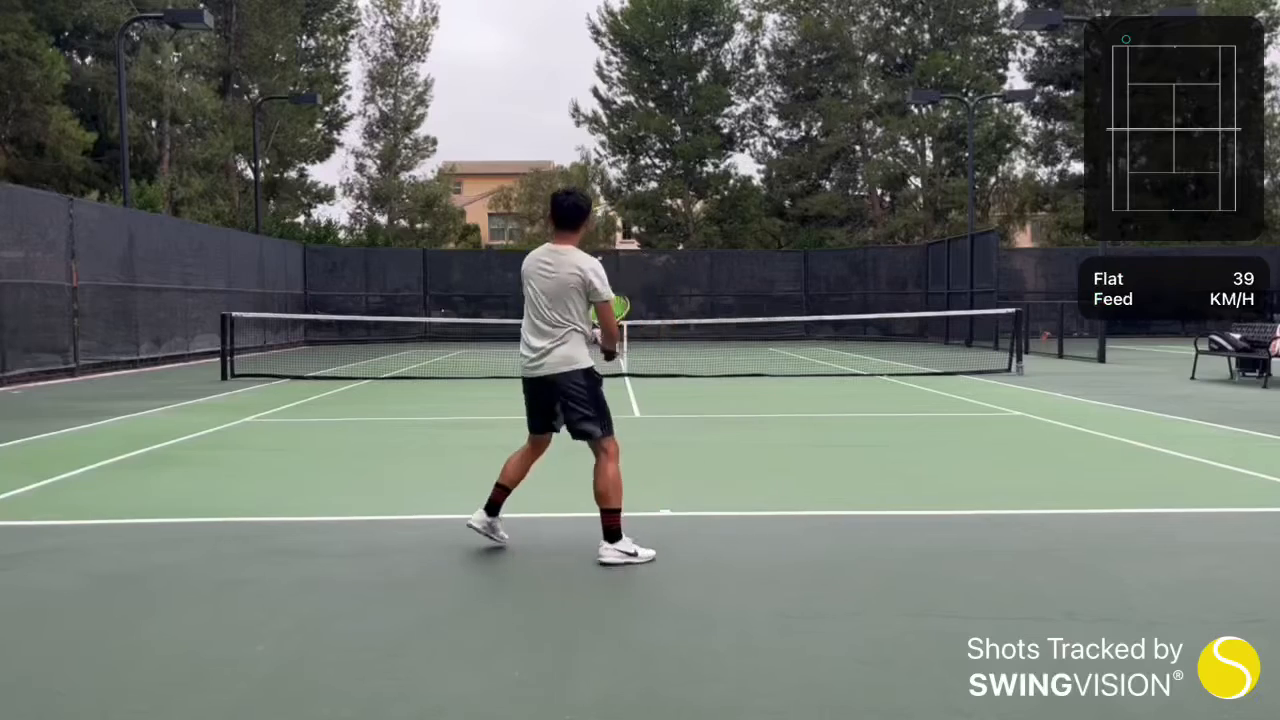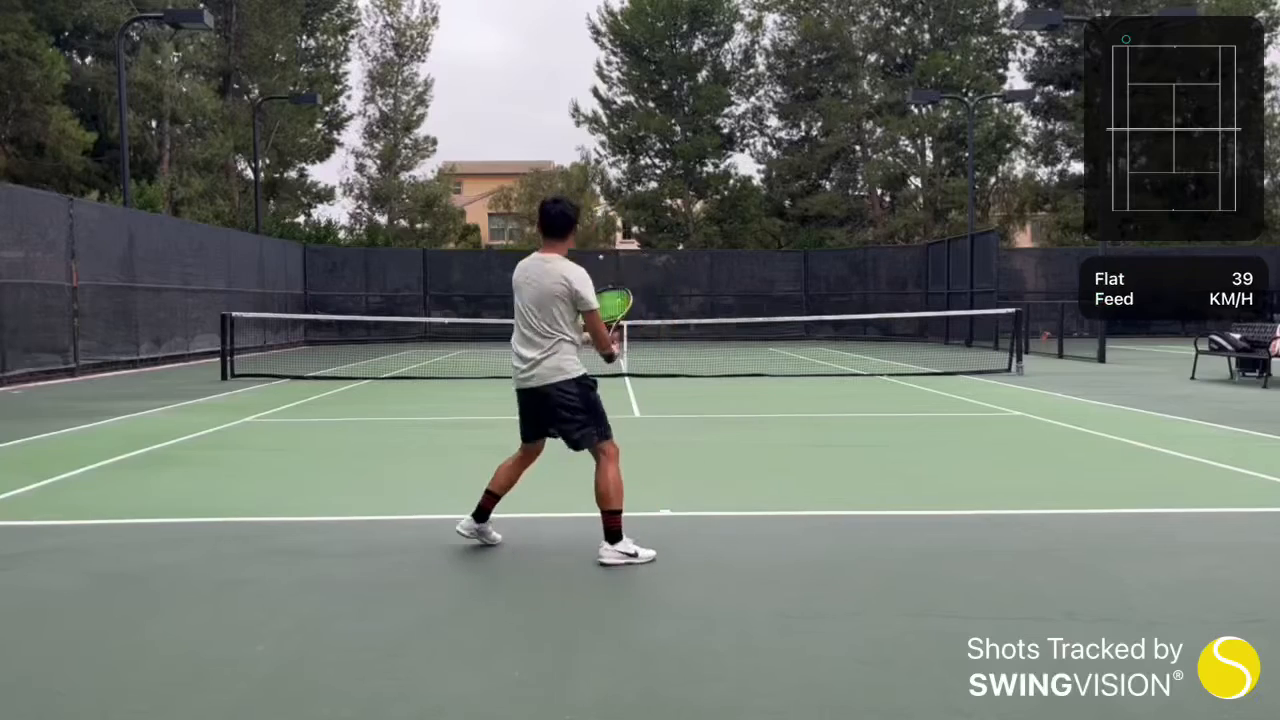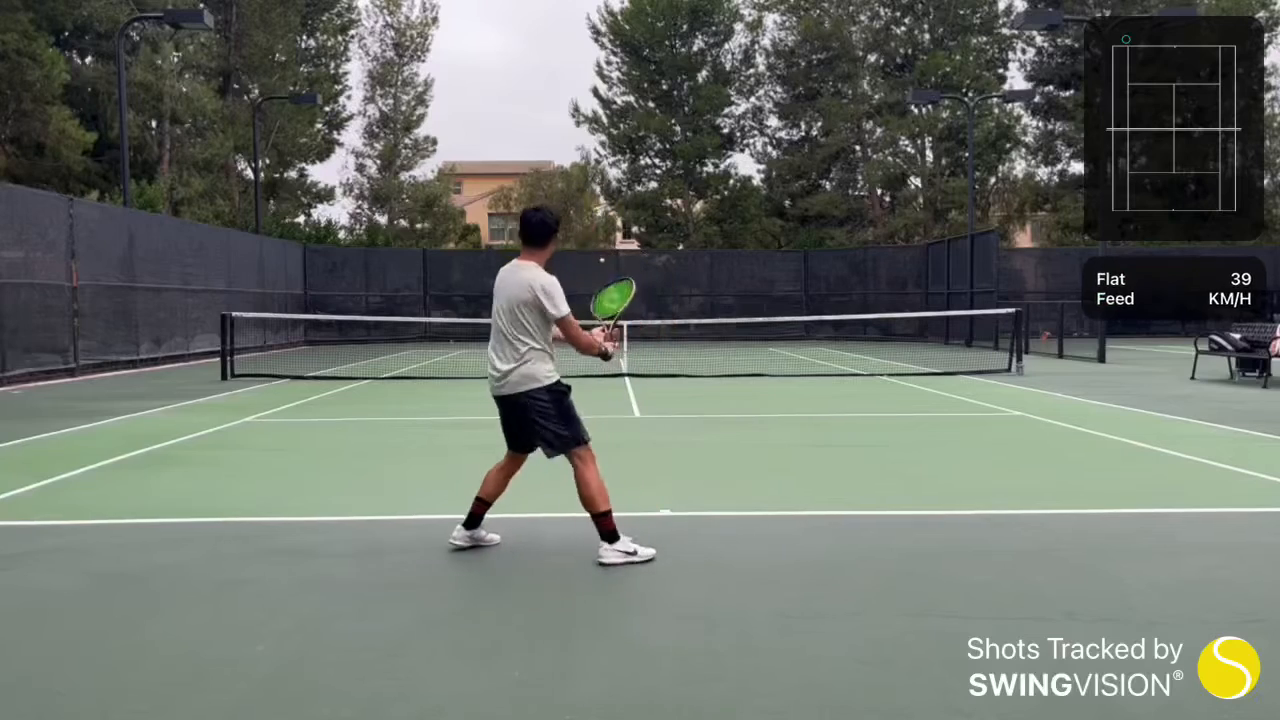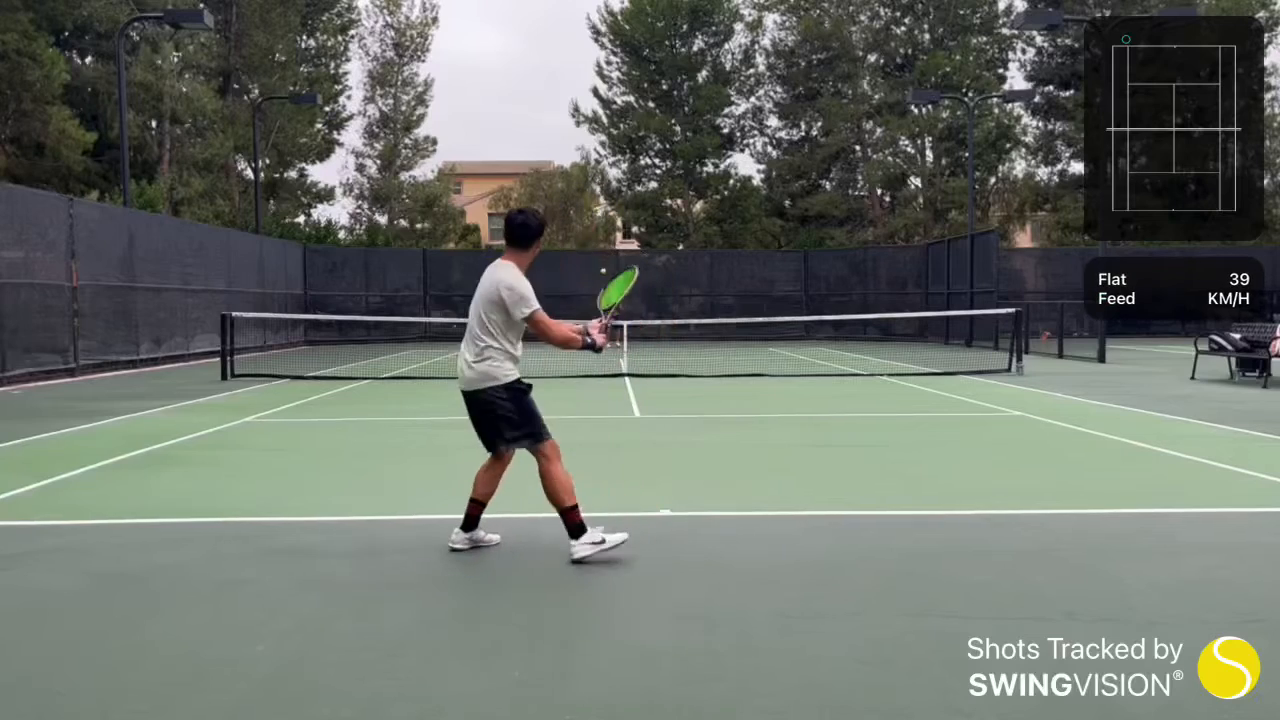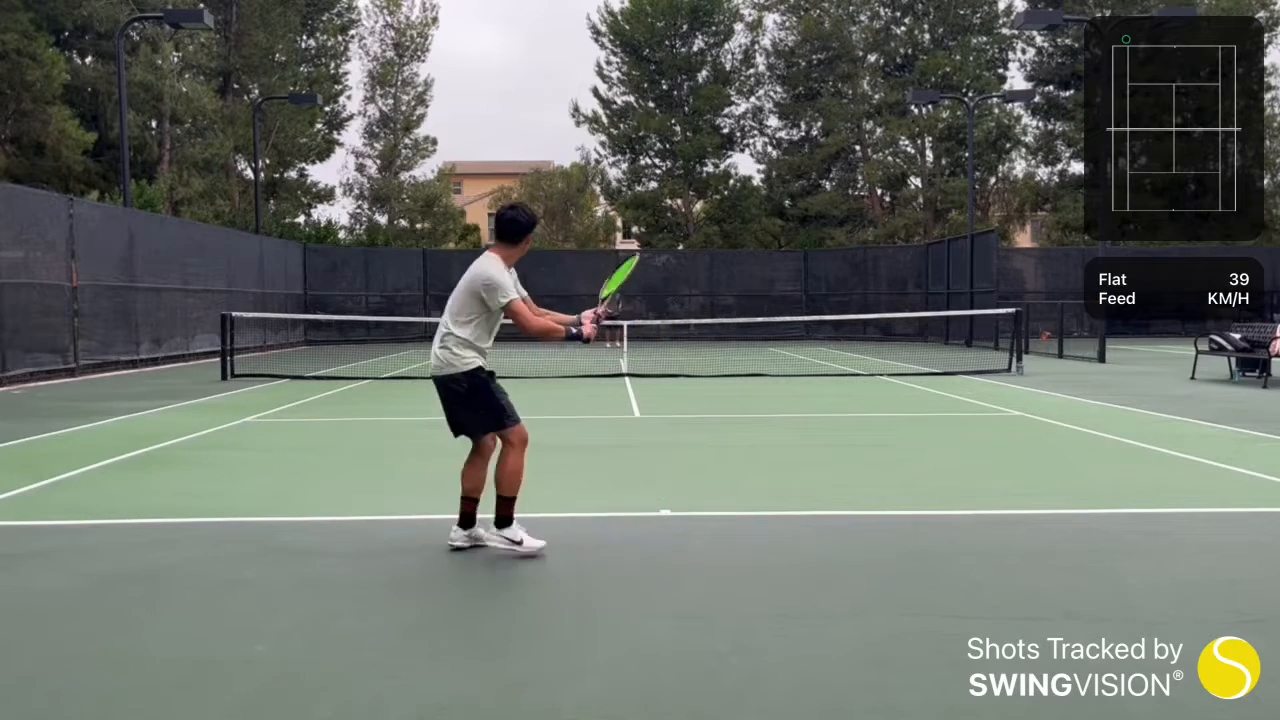
dt=0.1s
person 1, frame 1
left shoulder: (531, 261)
right shoulder: (588, 266)
right elbow: (609, 328)
right wrist: (609, 347)
left hip: (533, 369)
right hip: (570, 368)
left knee: (537, 442)
right knee: (607, 450)
left ankle: (487, 515)
right ankle: (613, 542)
person 1, frame 2
left shoulder: (520, 270)
right shoulder: (574, 275)
right elbow: (599, 335)
left wrist: (581, 336)
right wrist: (609, 350)
left hip: (526, 378)
right hip: (564, 377)
left knee: (528, 450)
right knee: (607, 453)
left ankle: (476, 520)
right ankle: (614, 544)
person 1, frame 3
left shoulder: (506, 274)
right shoulder: (542, 282)
right elbow: (576, 340)
left wrist: (591, 335)
right wrist: (604, 349)
left hip: (505, 384)
right hip: (534, 384)
left knee: (516, 456)
right knee: (582, 459)
left ankle: (469, 528)
right ankle: (614, 543)
person 1, frame 4
left shoulder: (494, 273)
right shoulder: (513, 281)
left elbow: (538, 326)
right elbow: (548, 334)
left wrist: (582, 329)
right wrist: (591, 342)
left hip: (475, 381)
right hip: (497, 381)
left knee: (500, 455)
right knee: (547, 453)
left ankle: (467, 530)
right ankle: (581, 536)
person 1, frame 5
left shoulder: (497, 268)
right shoulder: (493, 273)
left elbow: (533, 315)
right elbow: (530, 325)
left wrist: (583, 316)
right wrist: (576, 332)
left hip: (453, 366)
right hip: (461, 368)
left knee: (483, 444)
right knee: (516, 438)
left ankle: (467, 529)
right ankle: (504, 527)
